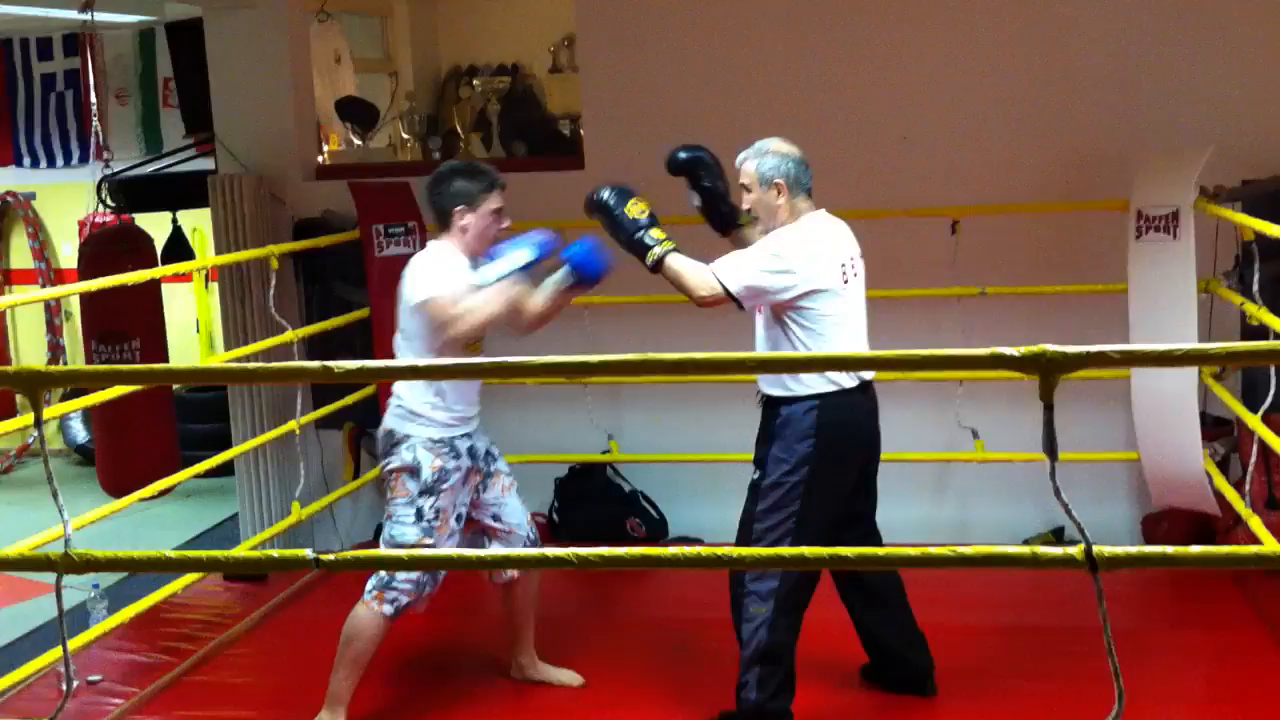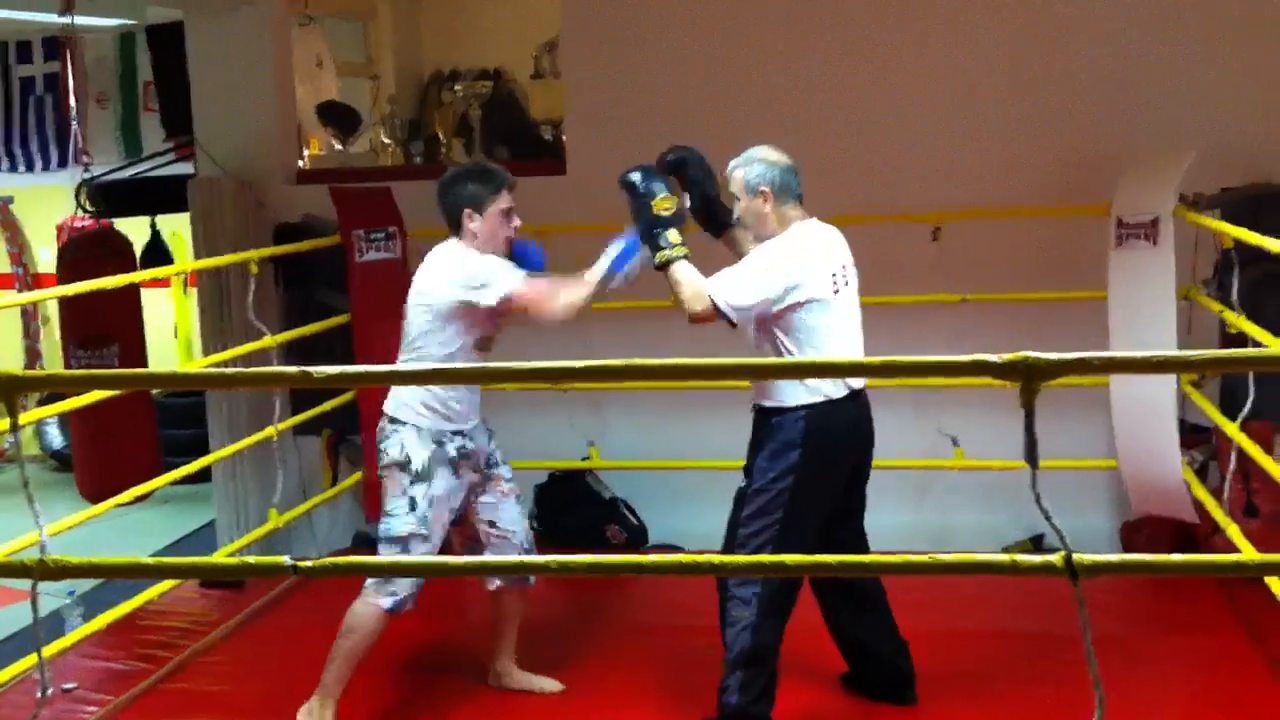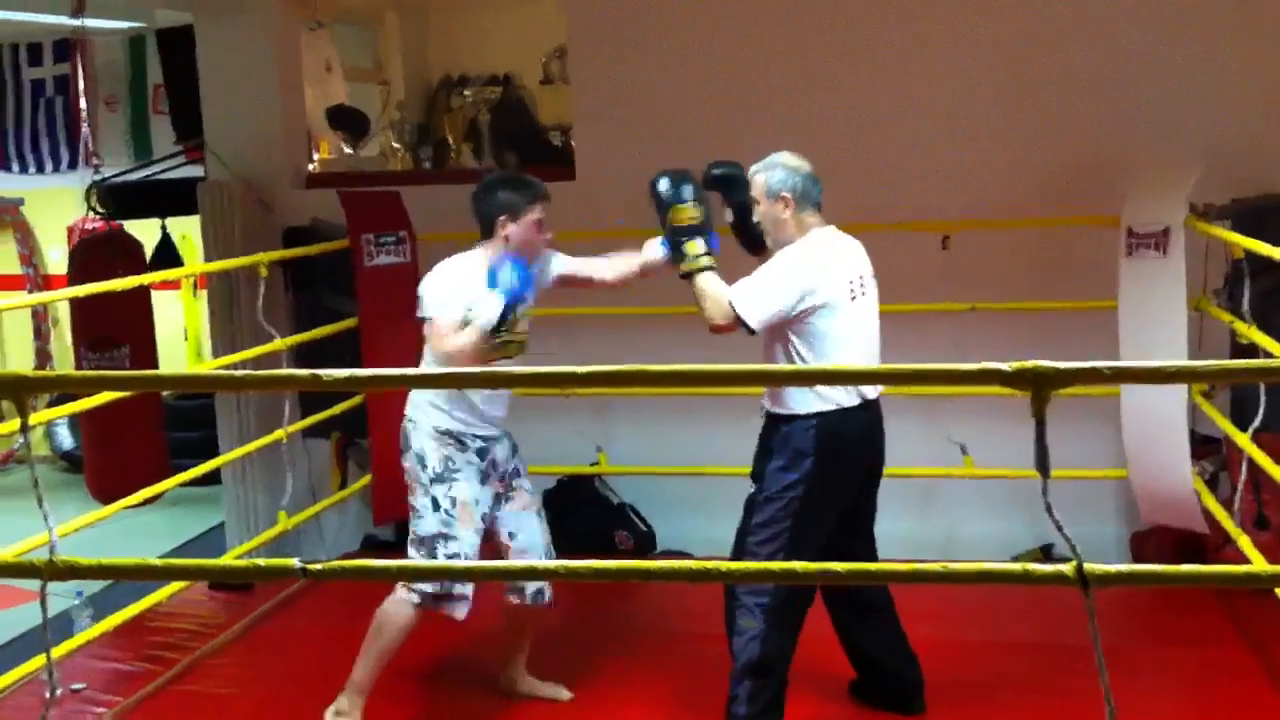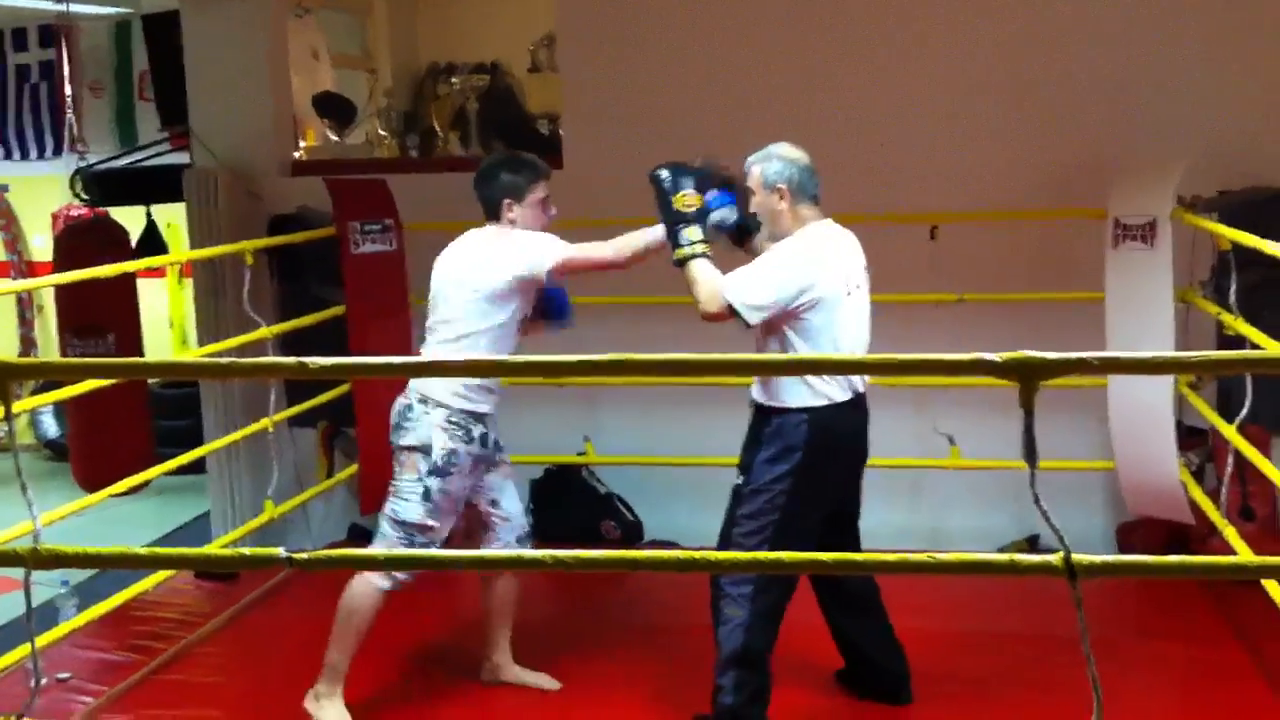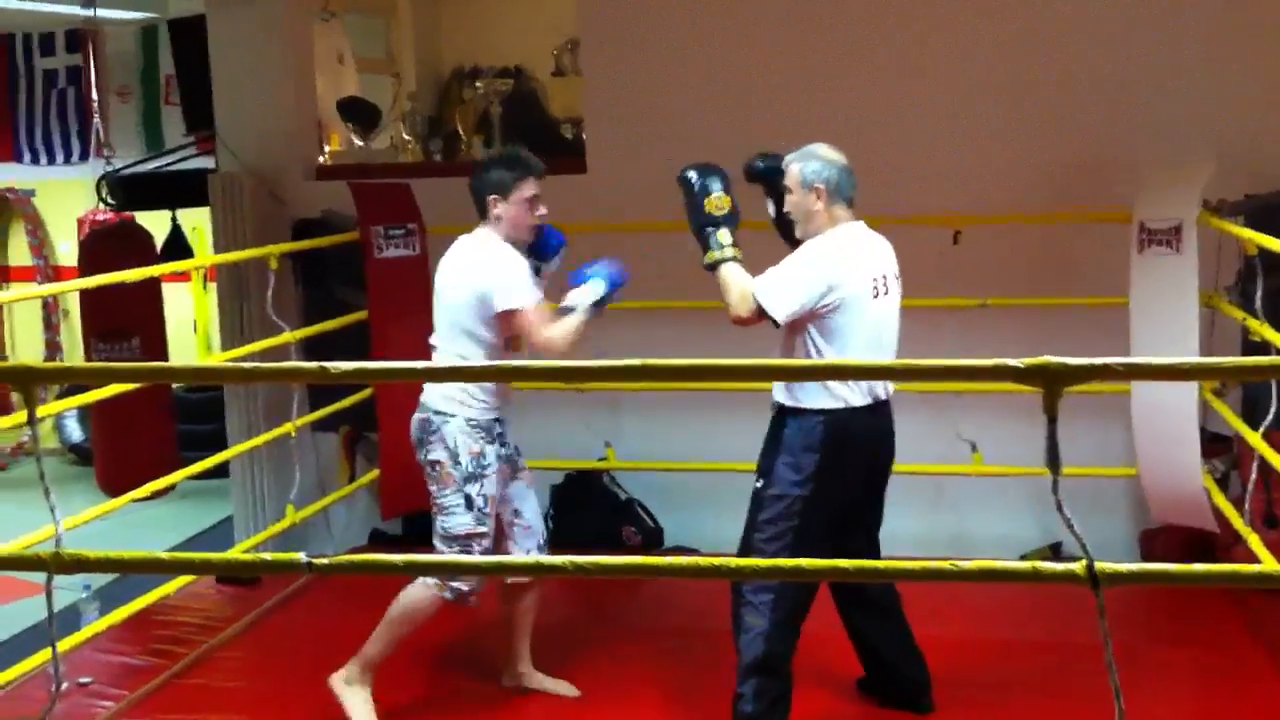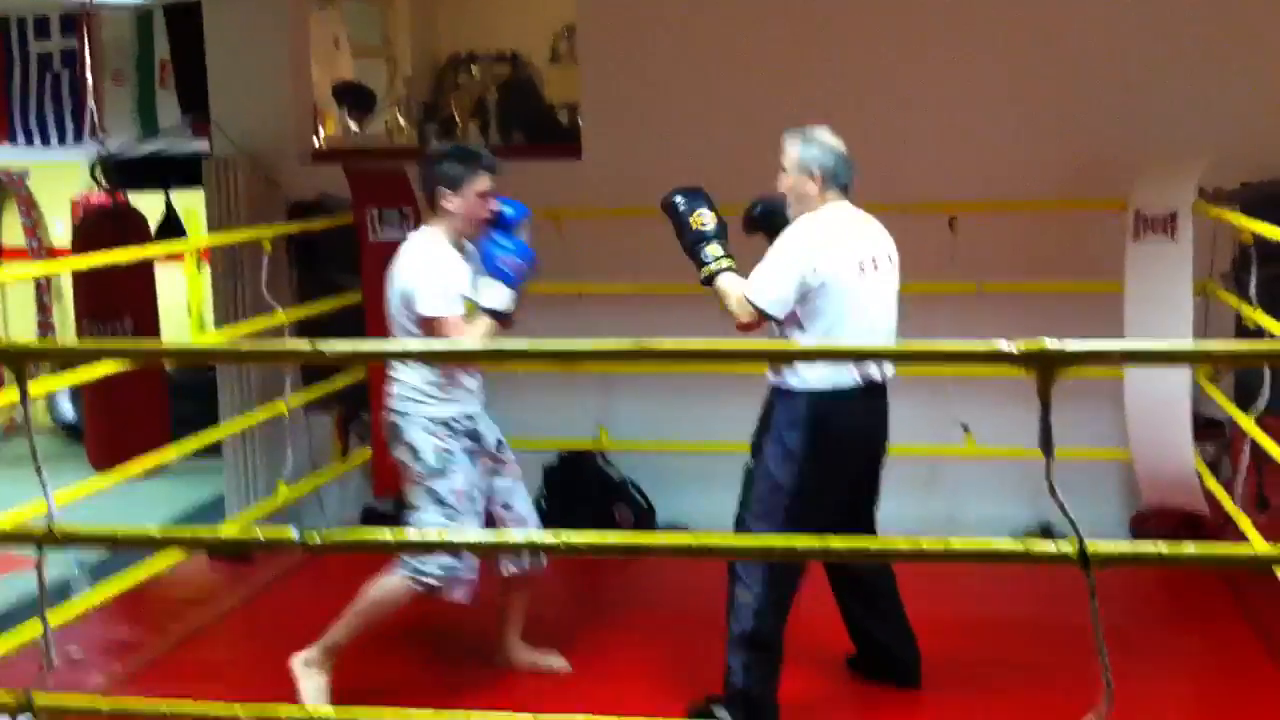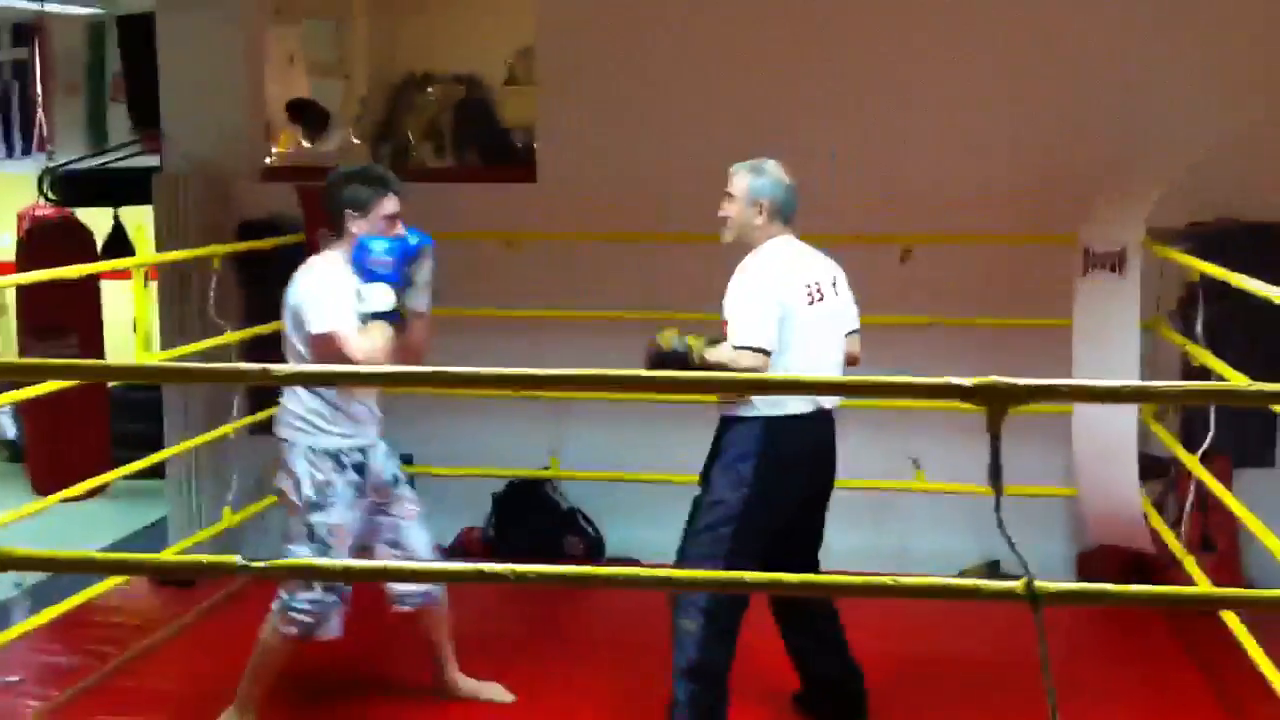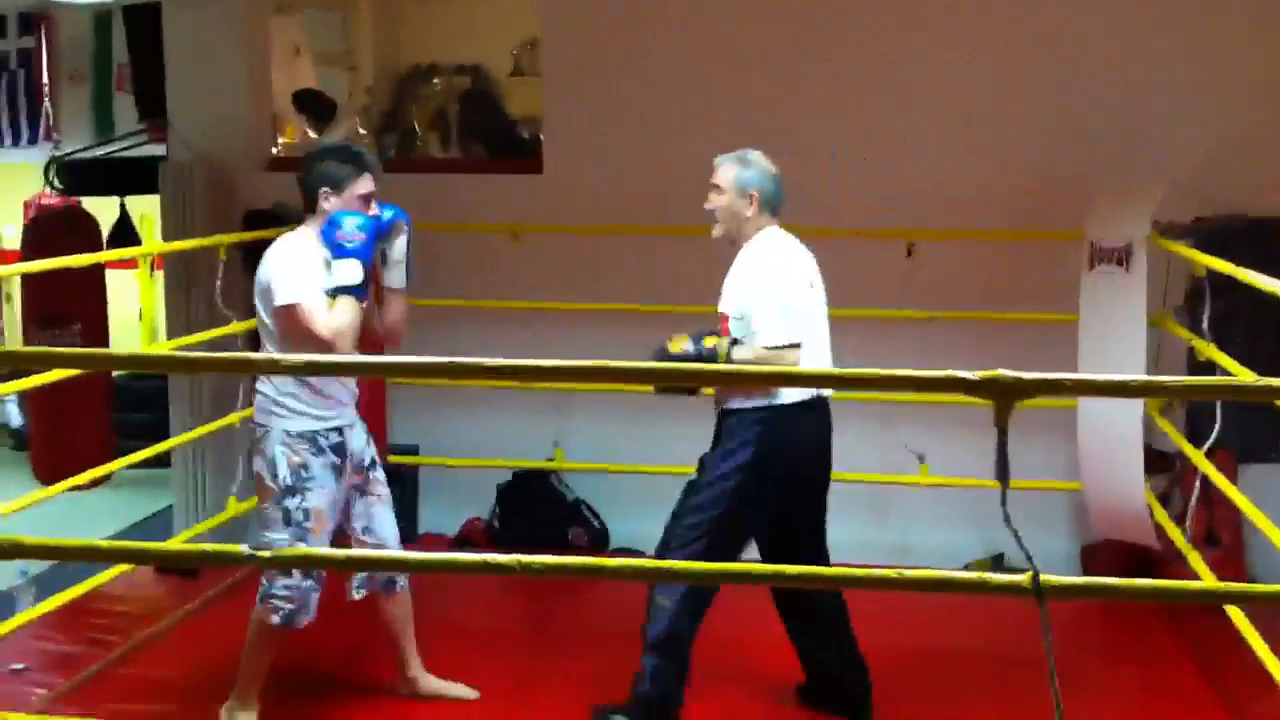
dt=0.2s
person 1, frame 1
left shoulder: (798, 246)
right shoulder: (829, 231)
left elbow: (709, 287)
right elbow: (761, 263)
left wrist: (643, 236)
right wrist: (719, 207)
left hip: (810, 420)
right hip: (849, 410)
left knee: (769, 560)
right knee: (854, 544)
right ankle: (906, 665)
person 1, frame 2
left shoulder: (788, 256)
right shoulder: (824, 238)
left elbow: (699, 304)
right elbow: (758, 271)
left wrist: (662, 232)
right wrist: (712, 212)
left hip: (801, 429)
right hip: (844, 417)
left knee: (752, 567)
right knee: (840, 551)
right ankle: (886, 672)
person 1, frame 3
left shoulder: (805, 262)
right shoulder: (843, 248)
left elbow: (721, 315)
left wrist: (690, 242)
right wrist: (745, 223)
left hip: (812, 437)
right hip: (855, 426)
left knee: (762, 576)
right knee: (850, 561)
person 1, frame 4
left shoulder: (802, 256)
right shoulder: (838, 242)
left elbow: (714, 303)
left wrist: (687, 228)
right wrist: (734, 226)
left hip: (799, 430)
right hip: (841, 419)
left knee: (746, 568)
right knee: (835, 552)
right ankle: (881, 672)
person 1, frame 5
left shoulder: (824, 256)
right shoulder: (874, 246)
left elbow: (745, 307)
left wrist: (716, 229)
right wrist: (785, 219)
left hip: (819, 433)
right hip: (869, 425)
left knee: (768, 573)
right knee: (857, 557)
person 1, frame 6
left shoulder: (805, 236)
right shoulder: (874, 232)
left elbow: (751, 312)
left wrist: (708, 245)
left hip: (812, 410)
right hip: (867, 404)
right knee: (851, 535)
right ankle: (891, 656)
person 1, frame 7
left shoulder: (758, 271)
right shoulder: (822, 267)
left elbow: (744, 363)
right elbow: (850, 351)
left wrist: (692, 352)
left hip: (763, 439)
right hip: (813, 435)
left knee: (706, 576)
right knee: (793, 569)
person 1, frame 8
left shoulder: (761, 263)
right shoulder: (785, 252)
left elbow: (776, 358)
left wrist: (702, 353)
right wrist: (709, 349)
left hip: (764, 431)
right hip: (804, 425)
left knee: (688, 558)
right knee: (800, 562)
person 2, frame 1
left shoulder: (464, 266)
right shoulder: (436, 265)
left elbow: (526, 318)
right elbow: (460, 327)
left wrist: (570, 278)
right wrist: (512, 271)
left hip: (464, 436)
right hip: (424, 444)
left knee: (519, 541)
right knee: (399, 584)
left ankle: (525, 660)
person 2, frame 2
left shoulder: (484, 266)
right shoulder: (458, 268)
right elbow: (555, 306)
right wrist: (612, 262)
left hip: (468, 432)
right hip: (418, 436)
left knee: (512, 542)
right knee: (398, 579)
left ankle: (504, 667)
person 2, frame 3
left shoulder: (535, 266)
right shoulder: (449, 277)
left elbow: (607, 272)
right elbow: (448, 357)
left wrist: (667, 248)
right wrist: (495, 308)
left hip: (492, 442)
right hip: (442, 440)
left knee: (533, 560)
right knee: (434, 578)
left ankle: (517, 673)
person 2, frame 4
left shoulder: (471, 249)
right shoulder: (517, 248)
right elbow: (608, 255)
left wrist: (532, 312)
right wrist: (673, 228)
left hip: (467, 420)
right hip: (437, 420)
left knee: (510, 533)
right knee: (395, 556)
left ankle: (498, 660)
person 2, frame 5
left shoulder: (470, 251)
right shoulder: (499, 263)
right elbow: (545, 345)
left wrist: (550, 273)
right wrist: (591, 294)
left hip: (482, 427)
right hip: (458, 428)
left knee: (528, 542)
right knee: (458, 572)
left ankle: (519, 667)
right ankle: (357, 673)
person 2, frame 6
left shoulder: (459, 251)
right shoulder: (425, 260)
left elbow: (486, 324)
left wrist: (512, 251)
right wrist: (497, 287)
left hip: (465, 417)
right hip: (430, 425)
left knee: (520, 527)
right knee: (438, 564)
left ankle: (513, 646)
right ankle: (317, 658)
person 2, frame 7
left shoulder: (367, 273)
right shoulder: (318, 282)
left elbow: (411, 354)
right elbow: (367, 365)
left wrist: (417, 285)
right wrist: (378, 293)
left hip: (368, 448)
right hip: (318, 455)
left knee: (417, 563)
right knee: (311, 596)
person 2, frame 8
left shoulder: (340, 251)
right shoulder: (288, 258)
left elbow: (390, 332)
right elbow: (334, 341)
left wrist: (393, 260)
right wrist: (351, 269)
left hip: (345, 428)
right hip: (296, 436)
left knee: (385, 551)
right knee: (291, 580)
left ankle: (414, 673)
